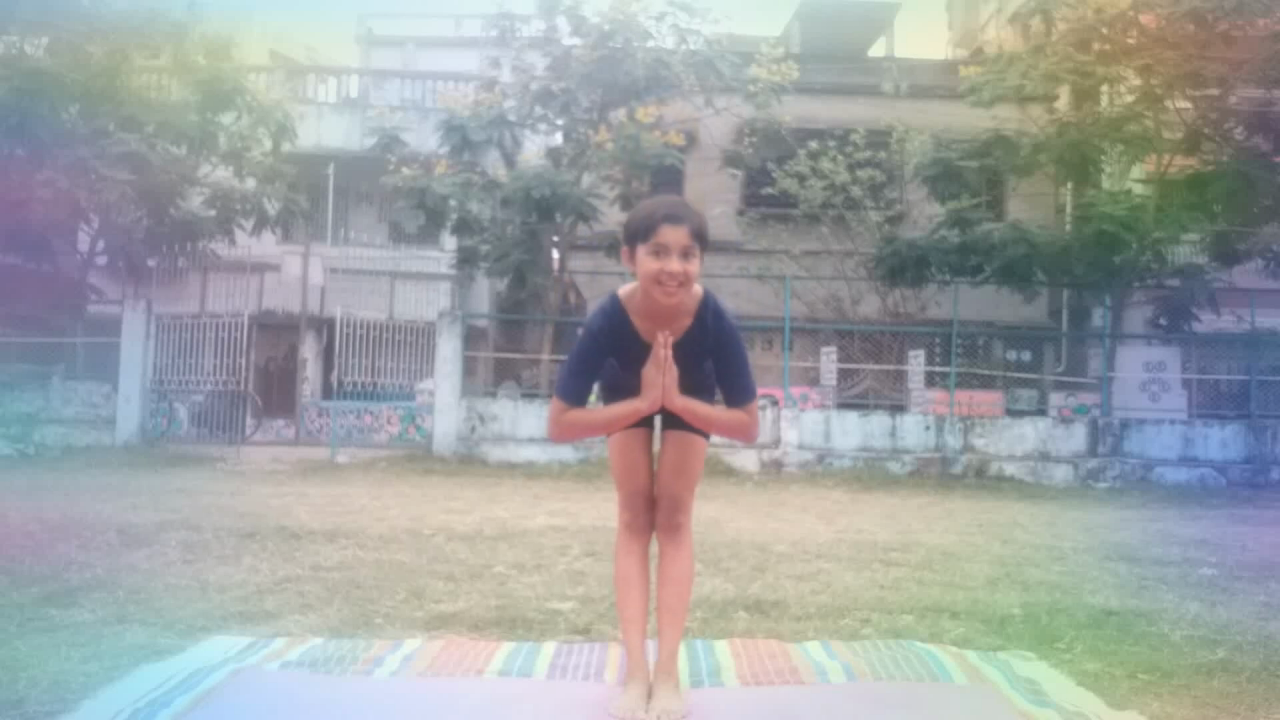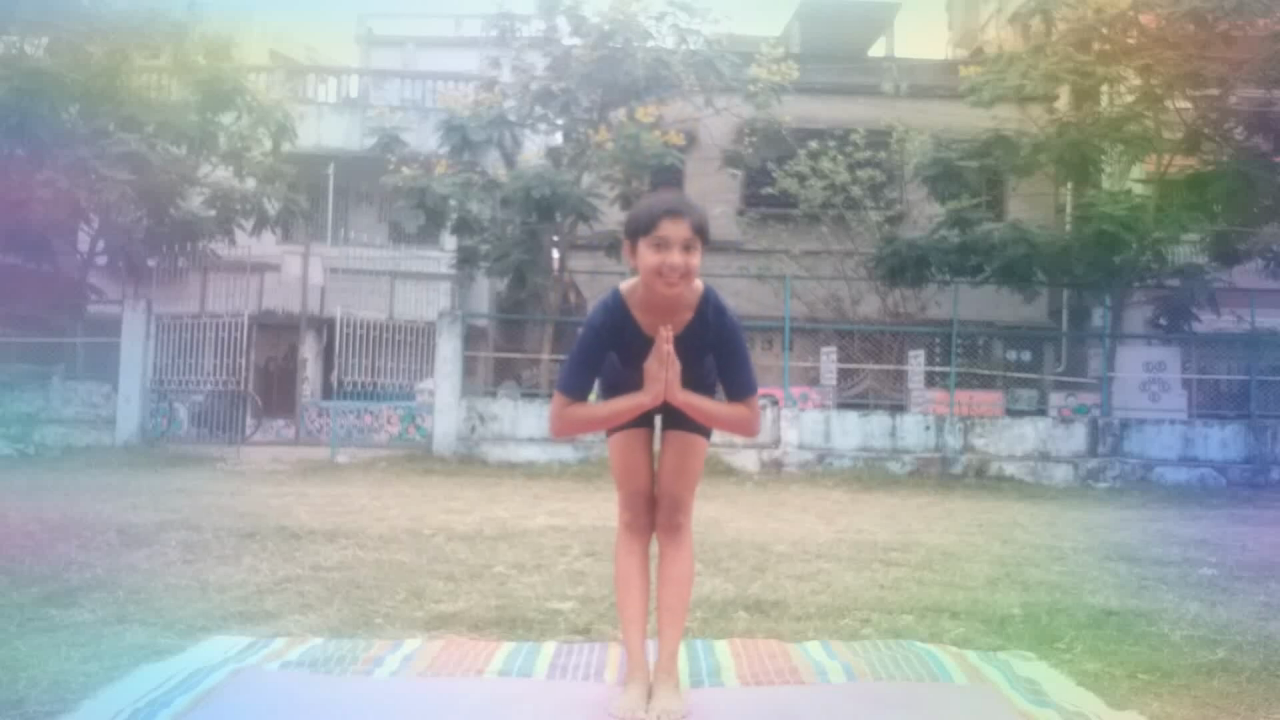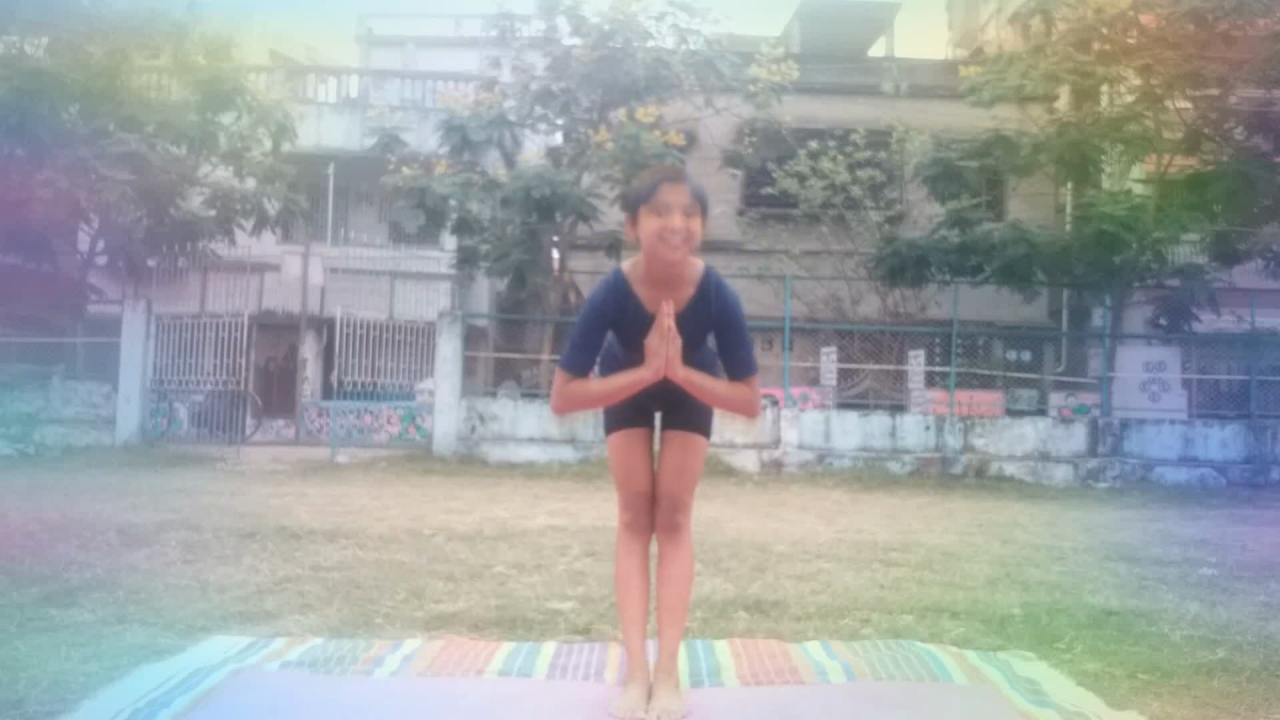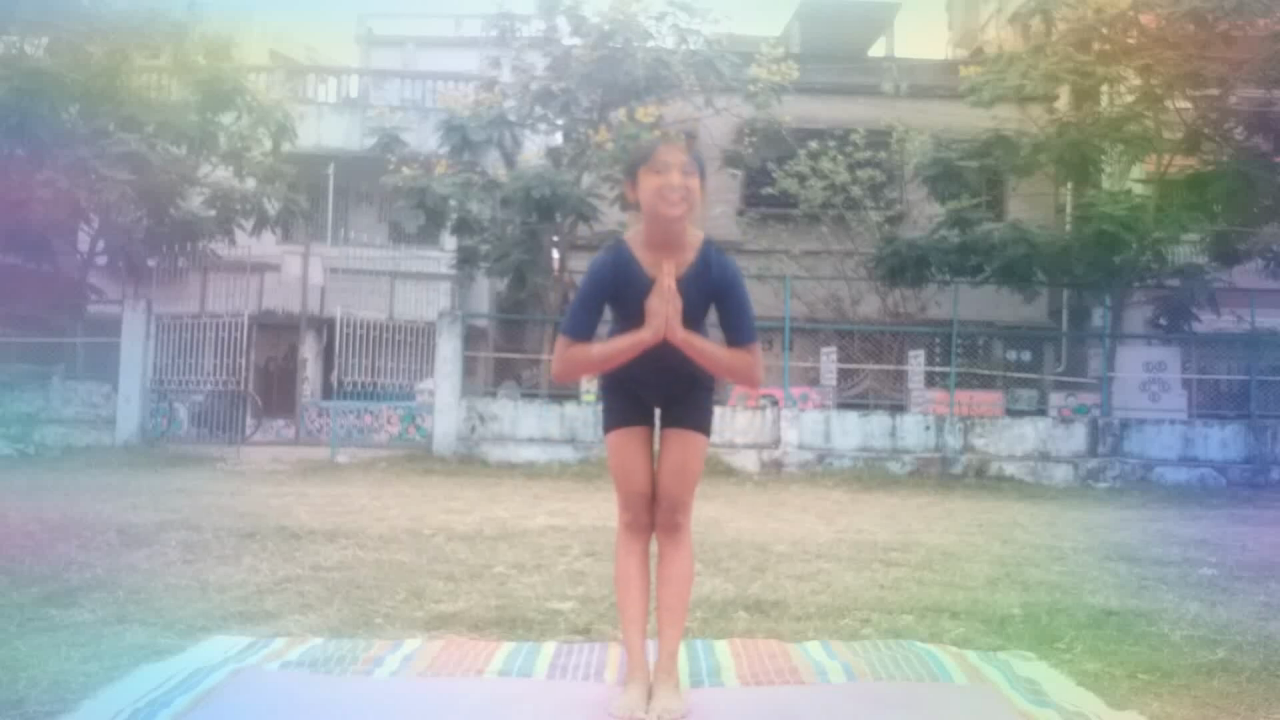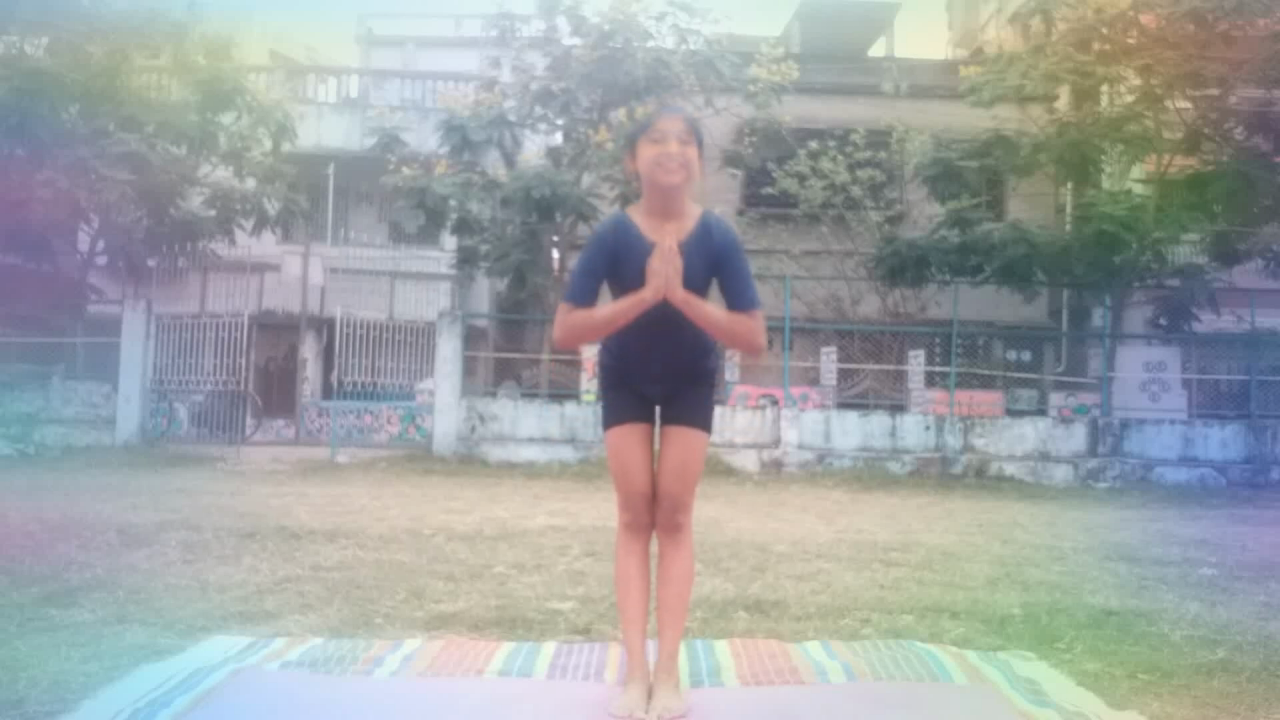
dt=0.1s
person 1, frame 1
left shoulder: (715, 320)
right shoulder: (608, 319)
left elbow: (747, 426)
right elbow: (560, 425)
left wrist: (677, 399)
right wrist: (644, 401)
left hip: (691, 402)
right hip: (626, 400)
left knee: (673, 518)
right knee: (635, 518)
left ankle: (667, 674)
right ankle: (635, 673)
person 1, frame 2
left shoulder: (716, 315)
right shoulder: (609, 314)
left elbow: (749, 420)
right elbow: (561, 420)
left wrist: (678, 394)
right wrist: (645, 396)
left hip: (692, 398)
right hip: (628, 398)
left knee: (674, 518)
right knee: (635, 518)
left ankle: (668, 673)
right ankle: (635, 672)
person 1, frame 3
left shoulder: (716, 294)
right shoulder: (612, 292)
left elbow: (749, 401)
right elbow: (562, 398)
left wrist: (678, 370)
right wrist: (646, 371)
left hip: (690, 393)
right hip: (628, 389)
left knee: (672, 517)
right knee: (635, 517)
left ankle: (667, 672)
right ankle: (634, 671)
person 1, frame 4
left shoulder: (717, 266)
right shoulder: (612, 262)
left elbow: (751, 370)
right elbow: (562, 365)
left wrist: (680, 333)
right wrist: (646, 332)
left hip: (689, 388)
right hip: (627, 387)
left knee: (673, 518)
right knee: (634, 517)
left ankle: (667, 672)
right ankle: (634, 670)
person 1, frame 5
left shoulder: (717, 236)
right shoulder: (613, 234)
left elbow: (754, 338)
right elbow: (564, 332)
left wrist: (681, 294)
right wrist: (646, 294)
left hip: (689, 381)
right hip: (625, 382)
left knee: (673, 515)
right knee: (634, 514)
left ankle: (668, 670)
right ankle: (634, 671)
